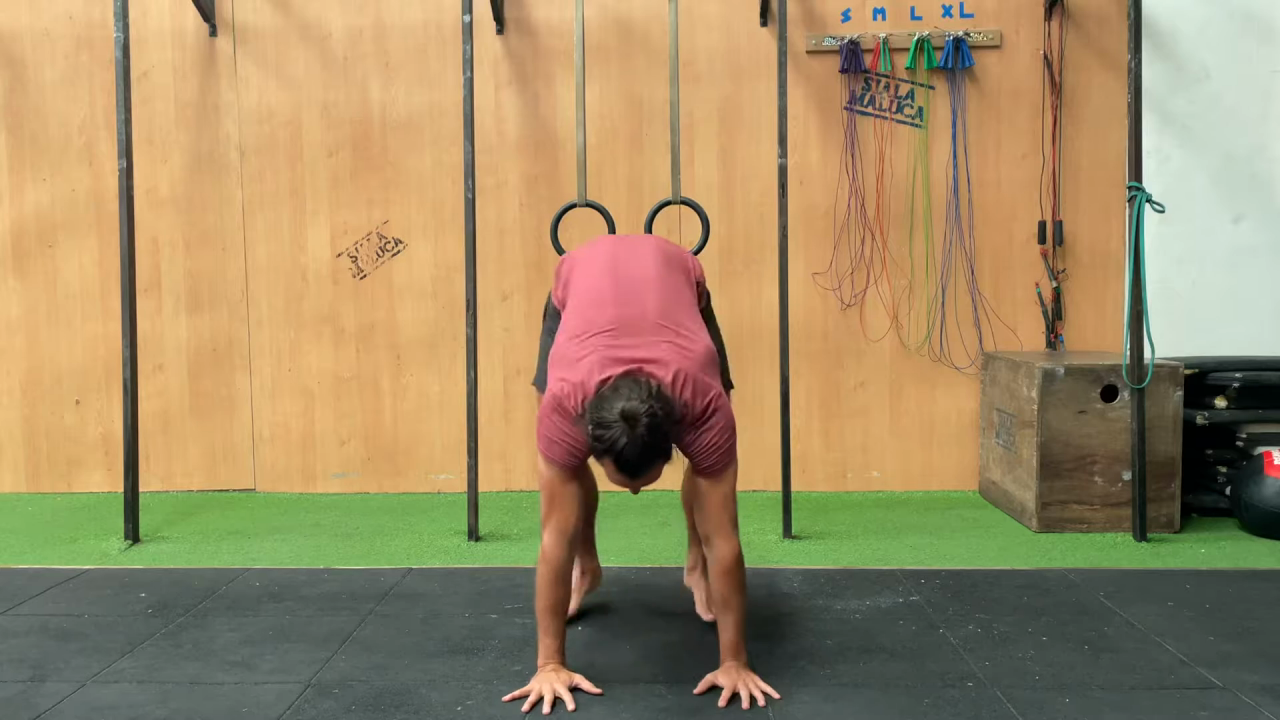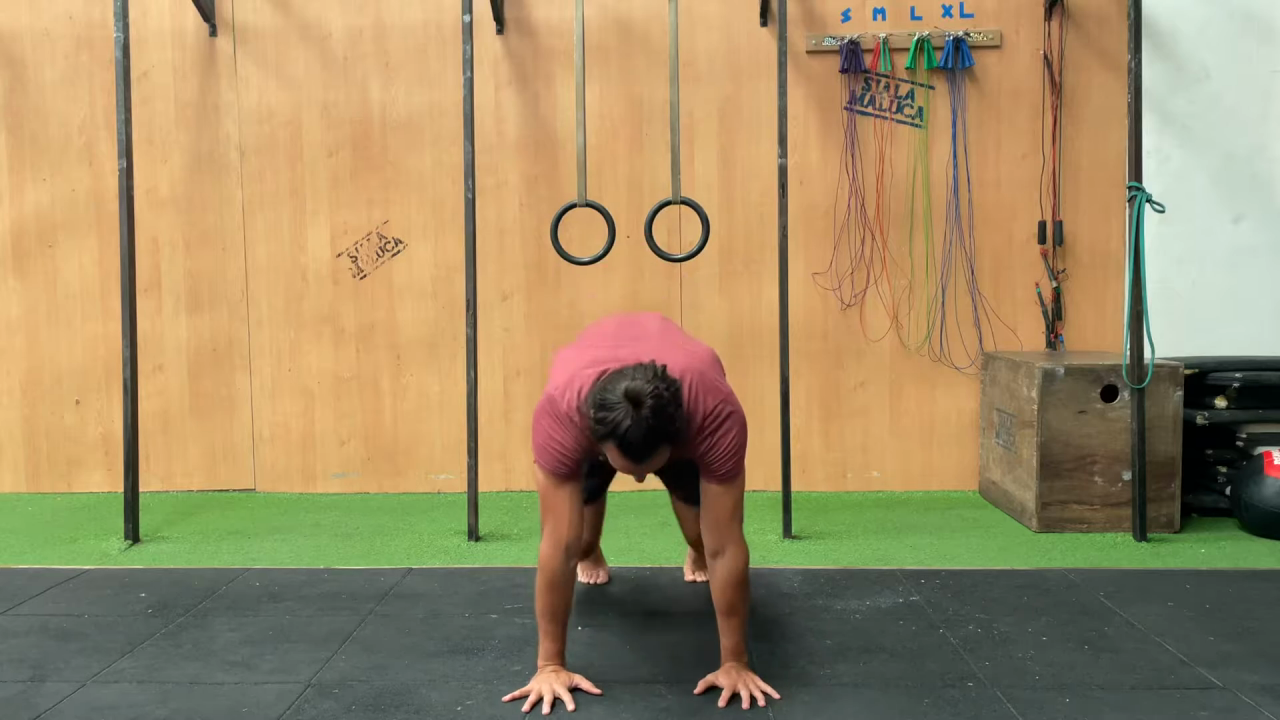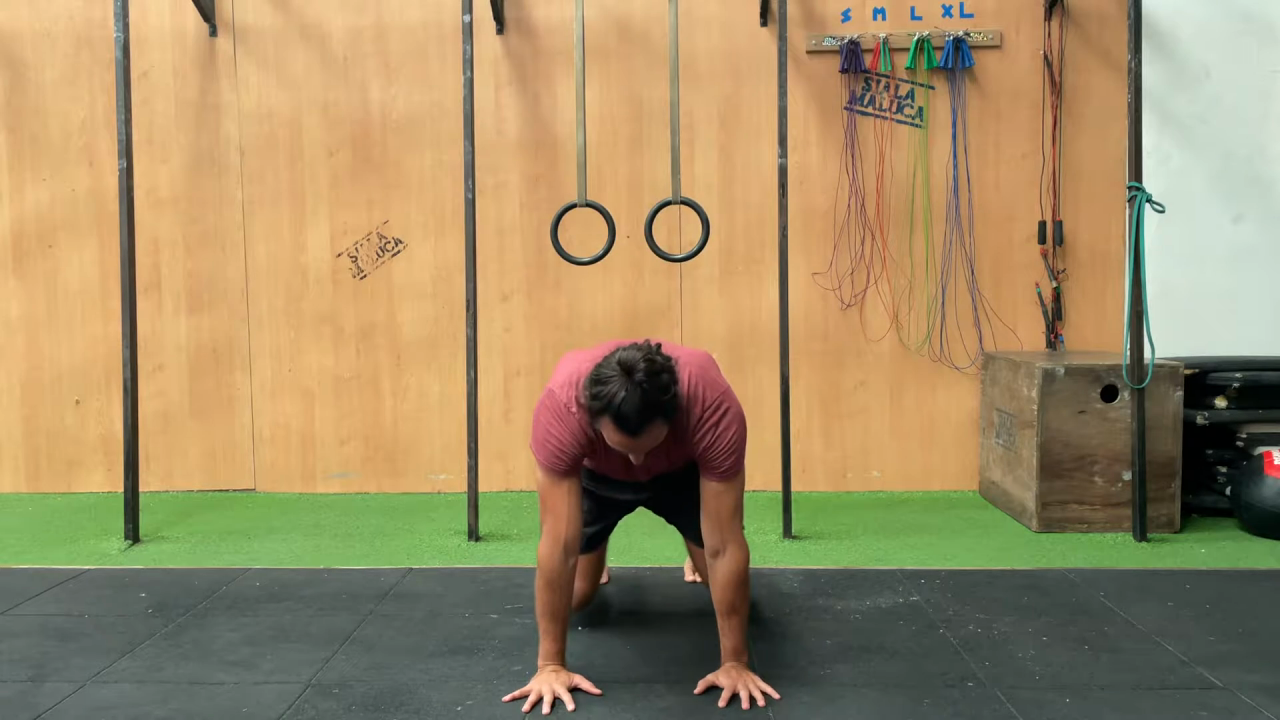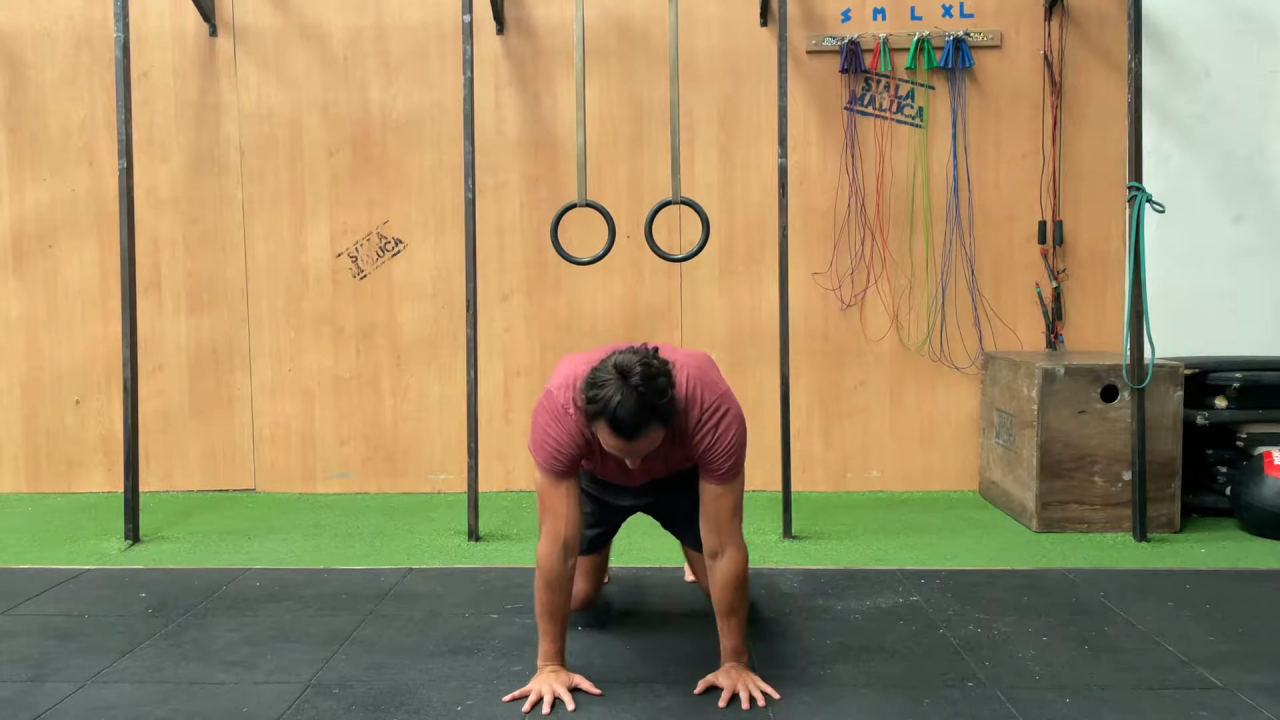
dt=0.3s
person 1, frame 1
left shoulder: (704, 406)
right shoulder: (565, 403)
left elbow: (721, 537)
right elbow: (557, 536)
left wrist: (734, 661)
right wrist: (550, 663)
left knee: (708, 466)
right knee: (563, 467)
left ankle: (692, 562)
right ankle: (587, 566)
person 1, frame 2
left shoulder: (716, 409)
right shoulder: (561, 406)
left elbow: (725, 549)
right elbow: (557, 547)
left wrist: (734, 664)
right wrist: (550, 665)
left knee: (706, 533)
right knee: (574, 539)
left ankle: (695, 548)
right ankle: (592, 554)
person 1, frame 3
left shoulder: (714, 405)
right shoulder: (562, 403)
left elbow: (726, 547)
right elbow: (558, 545)
left wrist: (734, 663)
right wrist: (550, 665)
right knee: (575, 593)
left ankle: (696, 552)
right ankle: (595, 552)
person 1, frame 4
left shoulder: (713, 409)
right shoulder: (560, 406)
left elbow: (725, 548)
right elbow: (556, 545)
left wrist: (734, 663)
right wrist: (550, 666)
left knee: (719, 583)
right knee: (575, 596)
left ankle: (695, 548)
right ankle: (597, 553)
